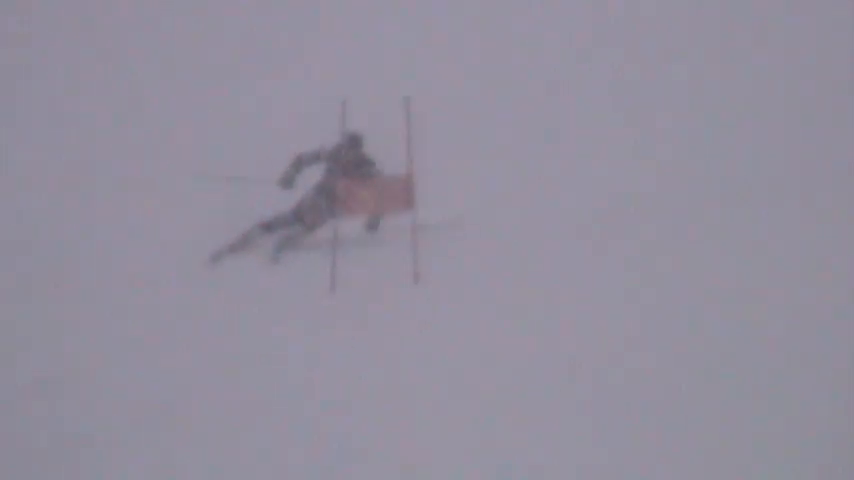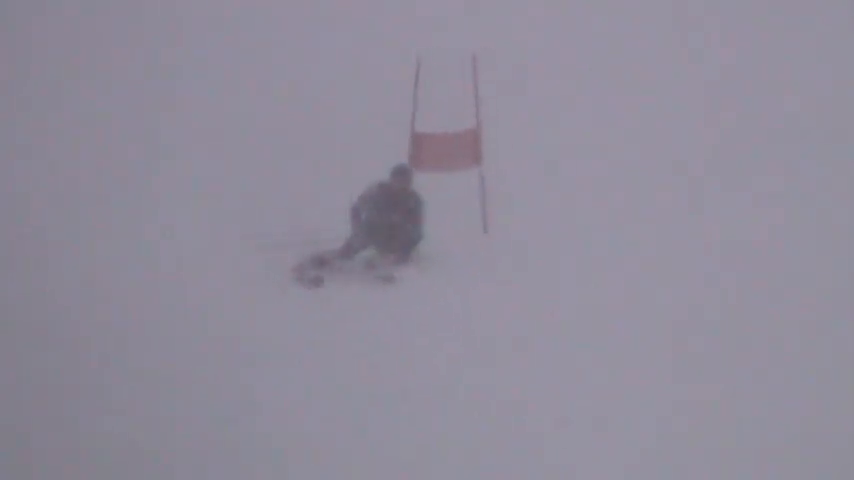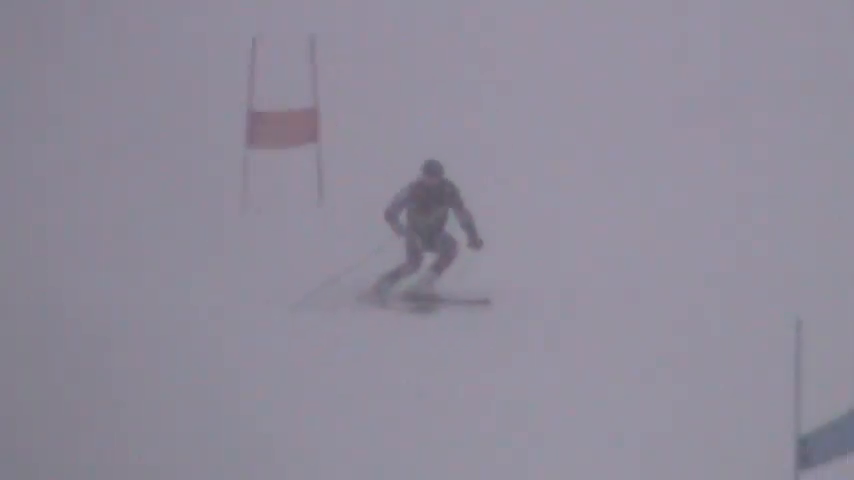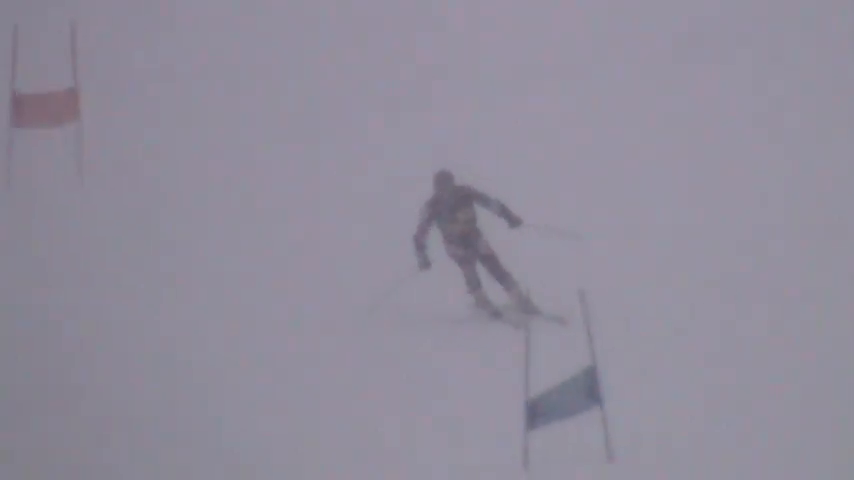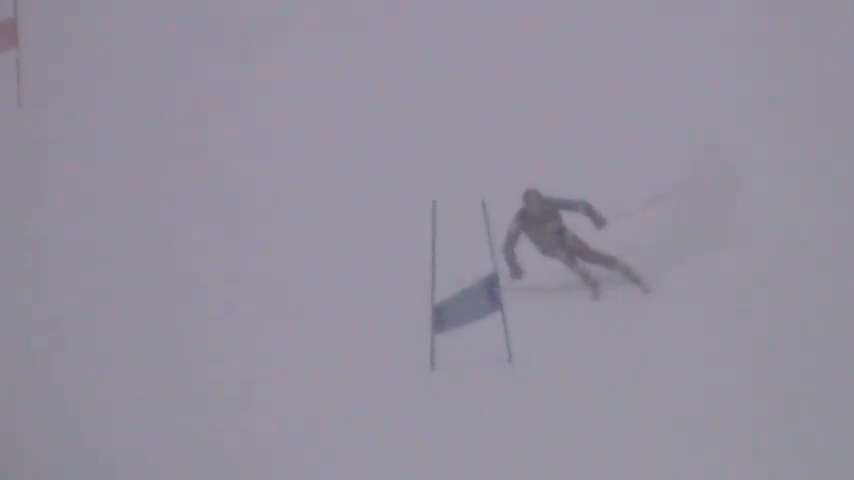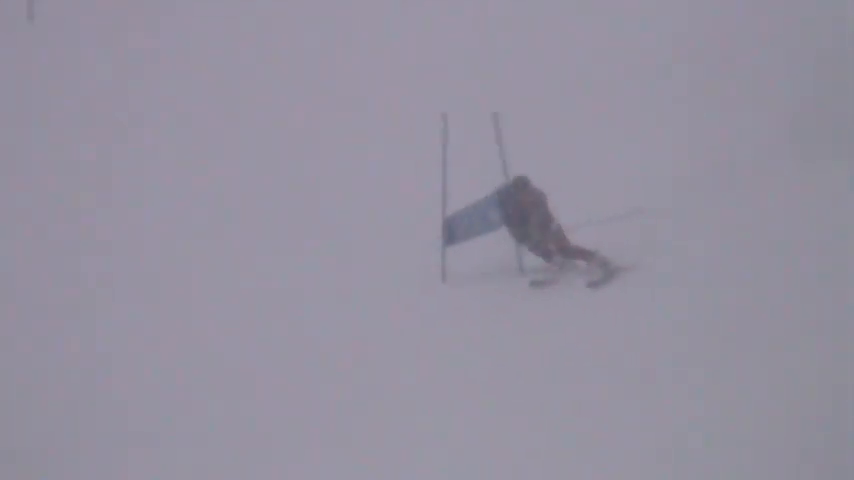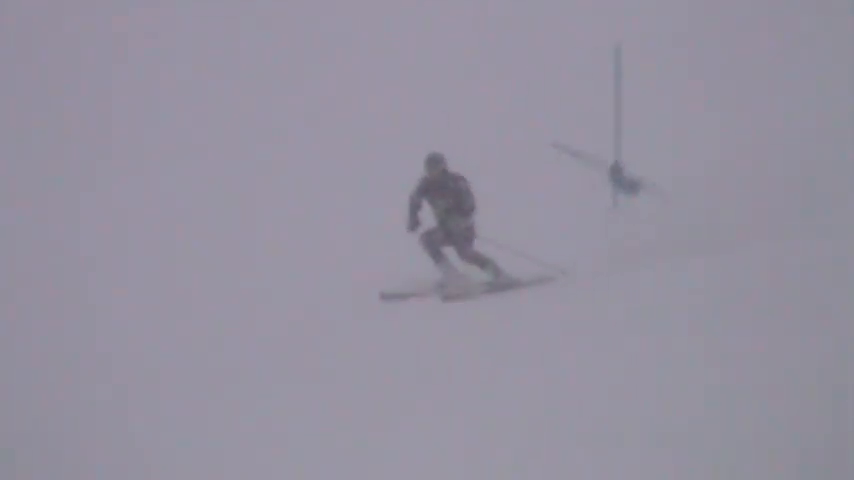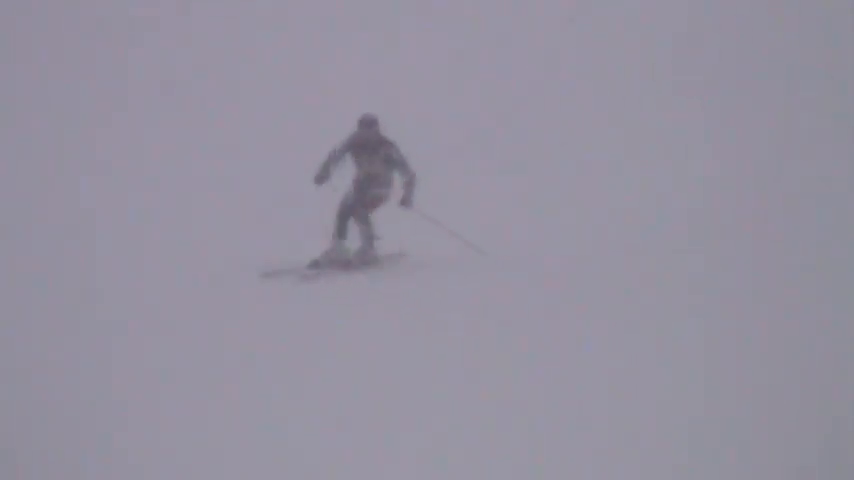
dt=0.4s
person 1, frame 1
left shoulder: (367, 167)
right shoulder: (335, 153)
right elbow: (303, 159)
left wrist: (374, 220)
right wrist: (290, 175)
right hip: (321, 196)
right knee: (285, 220)
person 1, frame 2
left shoulder: (413, 201)
right shoulder: (377, 190)
left elbow: (415, 231)
right elbow: (356, 210)
left wrist: (406, 252)
right wrist: (358, 232)
left hip: (391, 236)
right hip: (368, 233)
right knee: (346, 254)
person 1, frame 3
left shoulder: (447, 189)
right shoulder: (412, 190)
left elbow: (461, 213)
right elbow: (390, 213)
left wrist: (472, 235)
right wrist: (398, 228)
left hip: (437, 234)
right hip: (415, 233)
left knee: (451, 248)
right knee: (413, 263)
left ankle: (423, 286)
right ankle: (381, 287)
person 1, frame 4
left shoulder: (464, 192)
right shoulder: (431, 206)
left elbow: (489, 203)
right elbow: (420, 234)
left wrist: (509, 216)
right wrist: (422, 257)
left hip: (475, 238)
right hip: (455, 246)
left knee: (496, 268)
right knee: (469, 268)
left ankle: (521, 301)
right ankle: (481, 300)
person 1, frame 5
left shoulder: (550, 203)
right shoulder: (521, 219)
left elbow: (578, 205)
right elbow: (508, 246)
left wrist: (594, 216)
right wrist: (513, 266)
left hip: (563, 237)
right hip: (547, 247)
left knee: (589, 255)
right knee: (565, 255)
left ankle: (630, 274)
right ankle: (590, 281)
person 1, frame 6
left shoulder: (535, 195)
right shoulder: (508, 206)
left elbow: (544, 216)
right elbow: (516, 234)
left hip: (547, 228)
right hip: (531, 237)
left knee: (566, 250)
left ankle: (602, 263)
right ankle: (563, 264)
person 1, frame 7
left shoulder: (457, 181)
right shoulder: (425, 183)
left elbow: (470, 205)
right elbow: (414, 200)
right wrist: (414, 218)
left hip: (462, 226)
right hip: (445, 228)
left knee: (464, 253)
right knee: (425, 238)
left ankle: (500, 275)
right ankle: (451, 275)
person 1, frame 8
left shoulder: (387, 147)
right shoulder: (356, 140)
left elbow: (408, 173)
right elbow: (336, 154)
left wrist: (408, 194)
right wrist: (324, 171)
left hip: (380, 190)
right hip: (361, 185)
left knee: (358, 210)
right knee: (343, 211)
left ankle: (367, 250)
right ankle: (338, 252)
